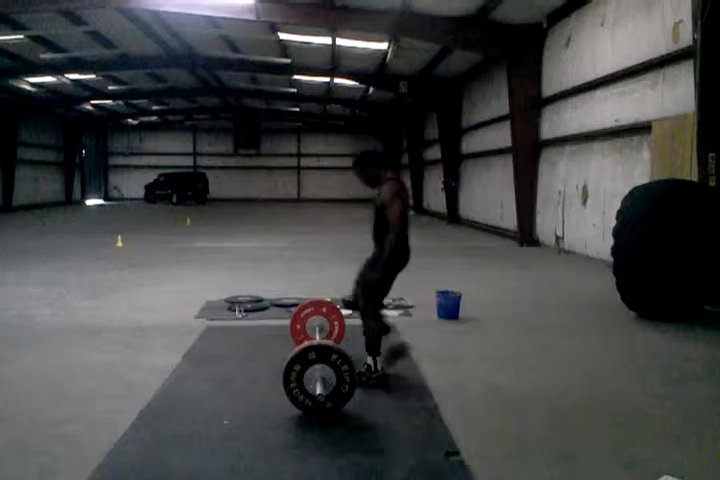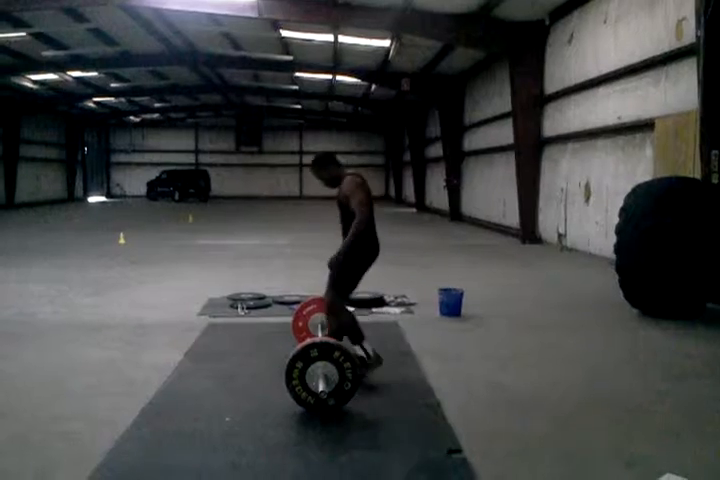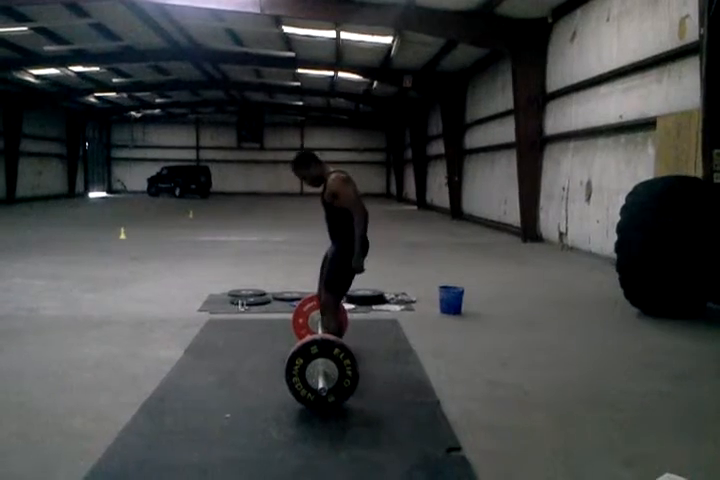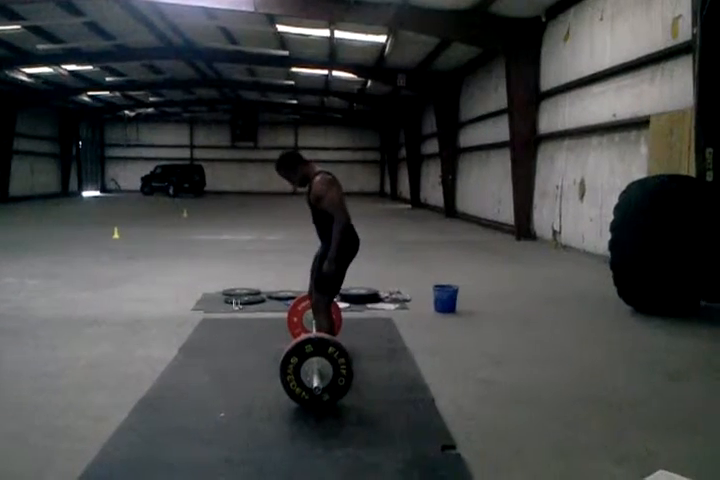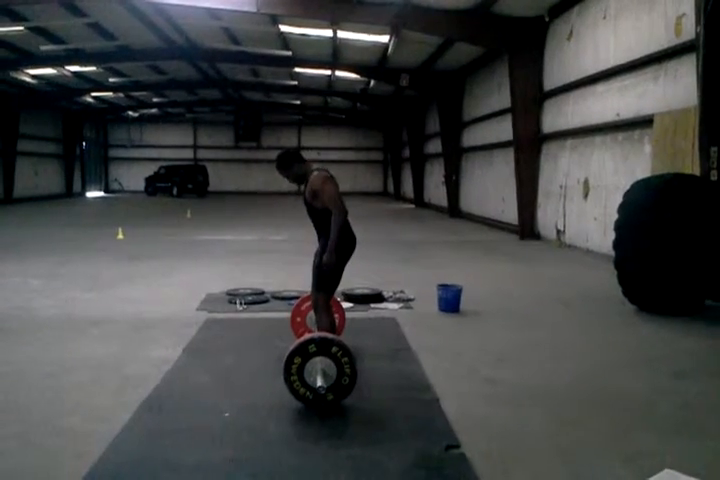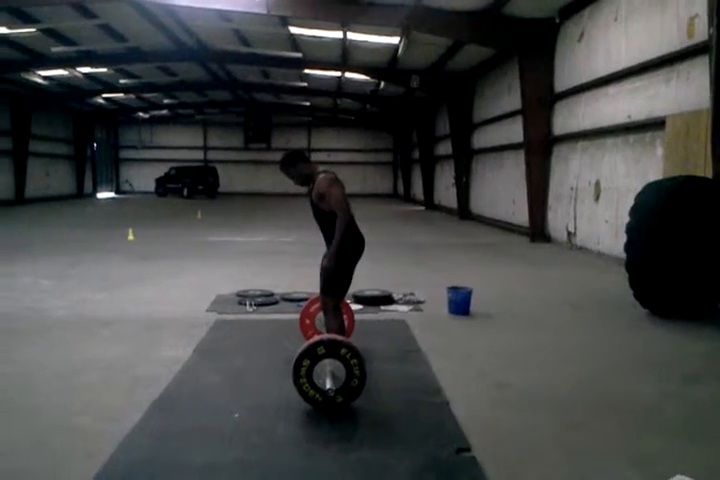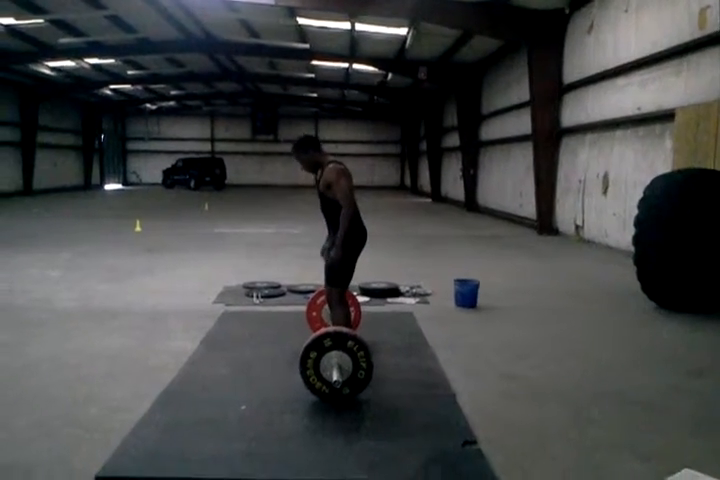
dt=0.4s
person 1, frame 1
left shoulder: (391, 189)
right shoulder: (385, 187)
left elbow: (396, 231)
left wrist: (380, 268)
right wrist: (377, 260)
left hip: (390, 255)
right hip: (385, 252)
left knee: (367, 307)
right knee: (356, 300)
left ankle: (374, 369)
right ankle: (393, 345)
person 1, frame 2
left shoulder: (351, 183)
right shoulder: (347, 184)
left elbow: (362, 219)
left wrist: (341, 252)
right wrist: (343, 251)
left hip: (360, 248)
right hip: (354, 248)
left knee: (334, 302)
right knee: (332, 300)
left ankle: (367, 355)
person 1, frame 3
left shoulder: (337, 181)
right shoulder: (329, 182)
left elbow: (360, 213)
left wrist: (358, 254)
left hip: (348, 247)
right hip: (339, 245)
left knee: (328, 303)
right knee: (324, 300)
person 1, frame 4
left shoulder: (322, 183)
right shoulder: (316, 181)
left elbow: (341, 218)
left wrist: (331, 258)
left hip: (339, 246)
right hip: (331, 244)
left knee: (320, 303)
right knee: (314, 297)
person 1, frame 5
left shoulder: (319, 179)
right shoulder: (312, 180)
left elbow: (339, 211)
left wrist: (331, 250)
left hip: (336, 244)
right hip: (329, 242)
left knee: (320, 302)
right knee: (317, 299)
person 1, frame 6
left shoulder: (325, 181)
right shoulder: (317, 183)
left elbow: (344, 215)
left wrist: (332, 254)
right wrist: (331, 252)
left hip: (345, 247)
right hip: (339, 246)
left knee: (330, 305)
right knee: (327, 302)
person 1, frame 7
left shoulder: (334, 171)
right shoulder: (324, 172)
left elbow: (349, 208)
left wrist: (338, 246)
right wrist: (330, 240)
left hip: (347, 238)
right hip: (341, 237)
left knee: (335, 297)
right knee: (334, 295)
